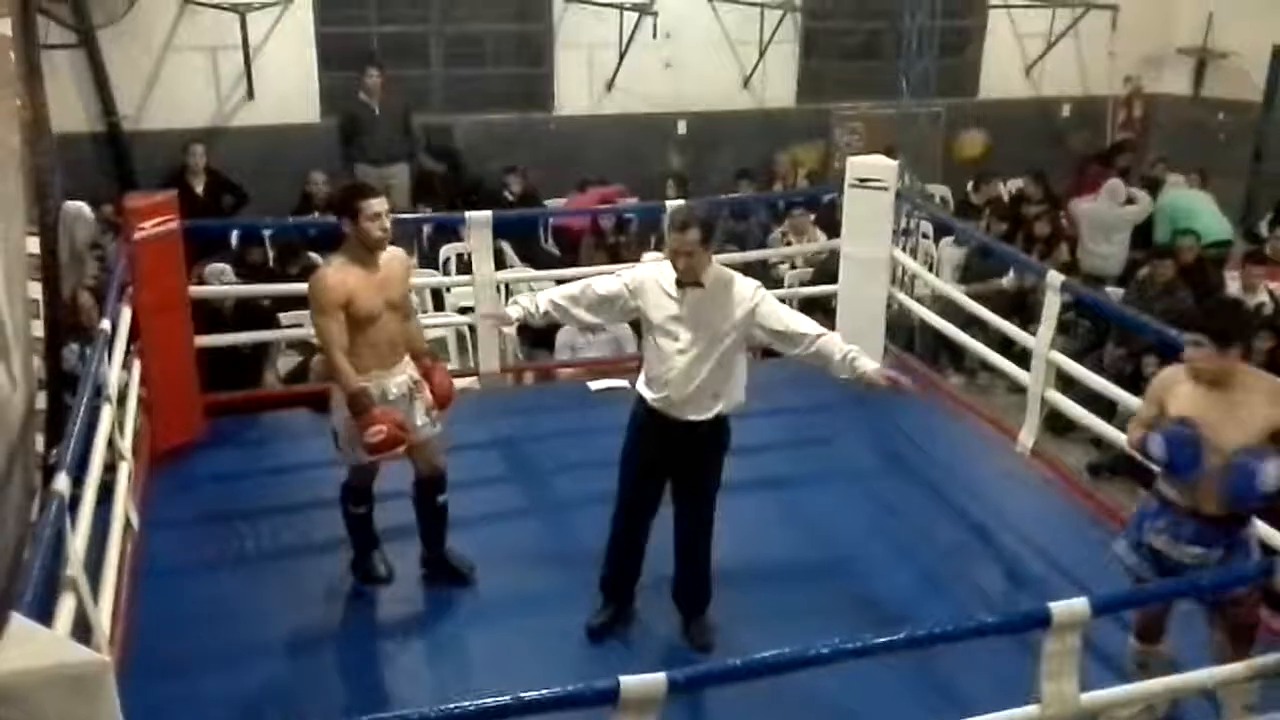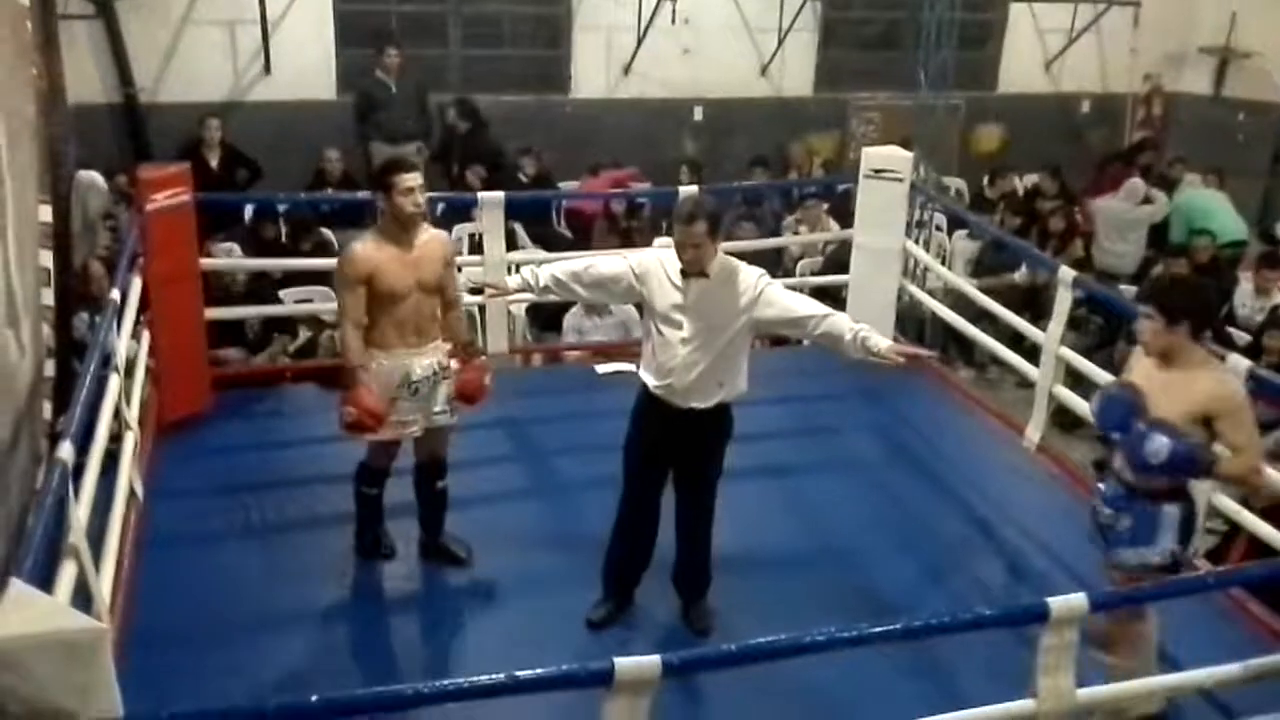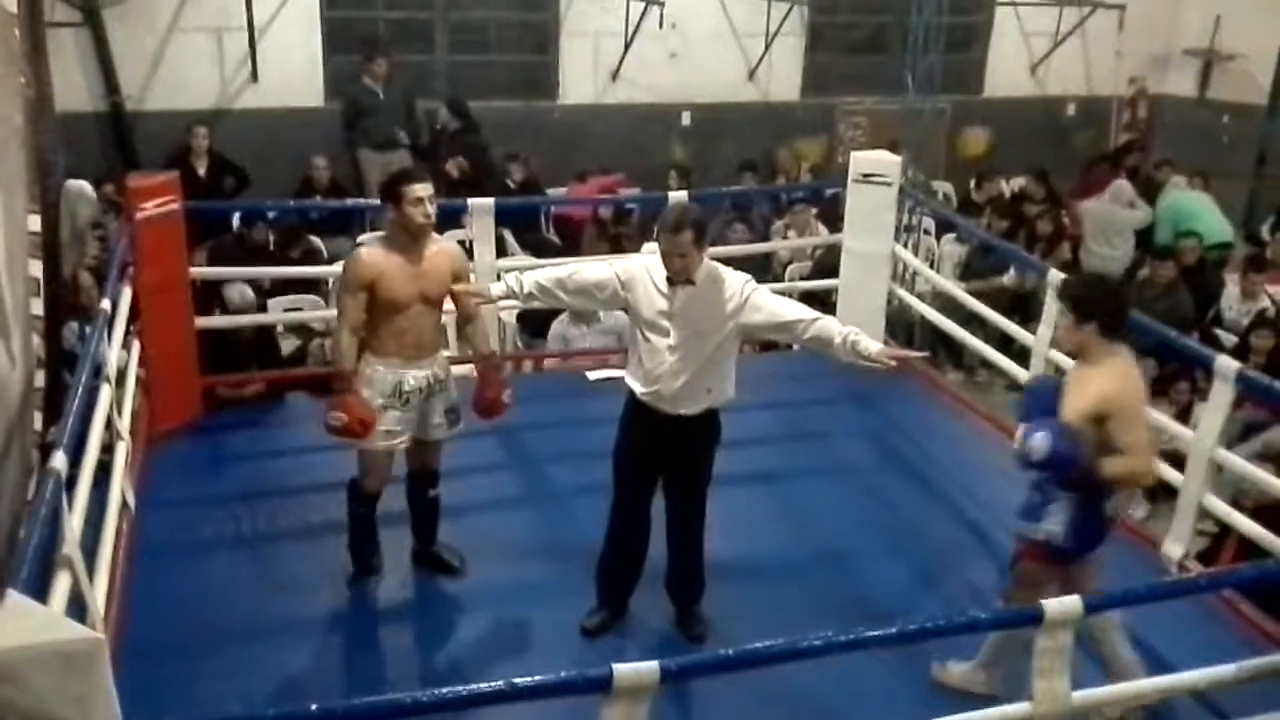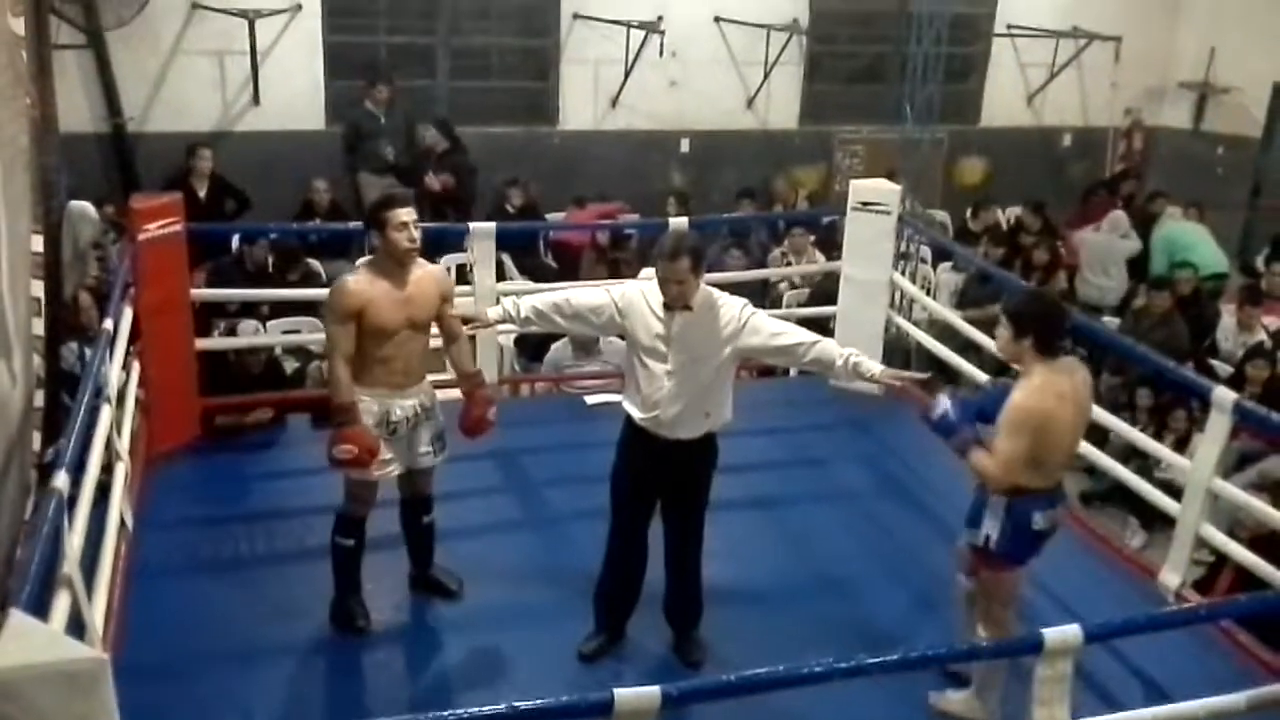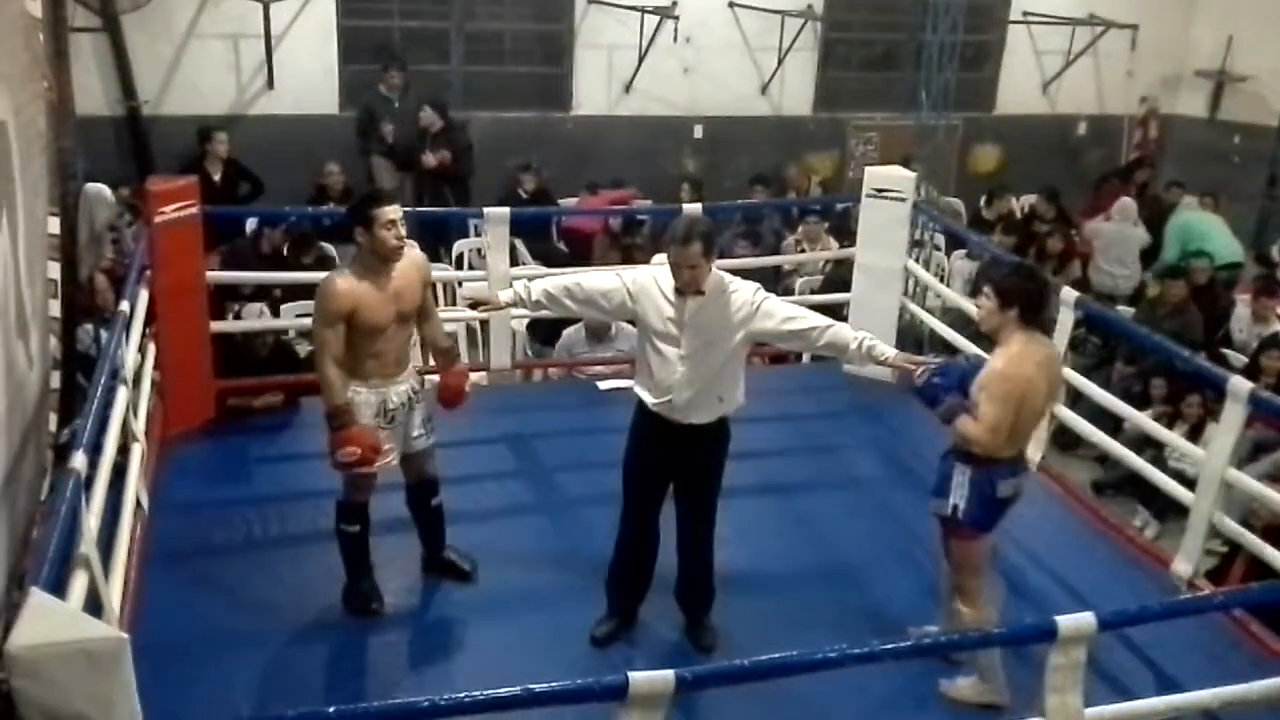
dt=0.3s
person 1, frame 1
left shoulder: (743, 295)
right shoulder: (645, 281)
left elbow: (801, 331)
right elbow: (584, 295)
left wrist: (864, 364)
right wrist: (522, 308)
left hip: (706, 428)
right hip: (651, 419)
left knee: (695, 525)
right knee: (629, 515)
left ankle: (693, 612)
right ankle: (616, 602)
person 1, frame 2
left shoulder: (749, 285)
right shoulder: (648, 267)
left elbow: (810, 315)
right elbow: (586, 273)
left wrist: (876, 343)
right wrist: (519, 281)
left hip: (708, 417)
right hip: (654, 407)
left knee: (696, 513)
right knee: (636, 505)
left ankle: (694, 596)
right ankle: (617, 591)
person 1, frame 3
left shoulder: (735, 290)
right shoulder: (633, 274)
left elbow: (799, 319)
right elbow: (570, 280)
left wrist: (866, 346)
right wrist: (501, 288)
left hip: (697, 423)
right hip: (642, 414)
left knee: (687, 519)
right knee: (626, 512)
left ankle: (687, 603)
right ankle: (611, 599)
person 1, frame 4
left shoulder: (733, 316)
right shoulder: (630, 299)
left elbow: (797, 342)
right elbow: (567, 305)
left wrist: (867, 368)
right wrist: (498, 312)
left hip: (694, 448)
right hip: (639, 439)
left knee: (685, 543)
right knee: (625, 536)
left ankle: (685, 629)
right ankle: (609, 623)
person 1, frame 5
left shoulder: (745, 300)
right shoulder: (641, 284)
left elbow: (810, 326)
right elbow: (578, 287)
left wrist: (881, 352)
right wrist: (512, 295)
left hip: (707, 432)
right hip: (652, 423)
left knee: (697, 528)
right knee: (636, 521)
left ankle: (697, 613)
right ankle: (621, 608)
person 2, frame 1
right shoulder: (1170, 381)
right elbow: (1134, 429)
right wrist: (1157, 446)
left hip: (1223, 538)
right hip: (1159, 522)
left knee: (1235, 647)
right knee: (1146, 626)
person 2, frame 2
left shoulder: (1219, 389)
right shoulder: (1142, 356)
left elbow: (1250, 470)
left wrist: (1190, 458)
right wrist: (1110, 410)
left hip: (1156, 514)
right hip: (1117, 494)
left knee: (1110, 626)
right knee: (1123, 610)
person 2, frame 3
left shoulder: (1119, 387)
right shoulder: (1104, 359)
left elbow: (1144, 470)
left wrist: (1080, 461)
right wrist: (1050, 403)
left hip: (1074, 504)
right hip: (1077, 497)
left knee: (1021, 592)
right knee: (1082, 590)
left ankle: (985, 673)
right ankle: (1131, 680)
person 2, frame 4
left shoulder: (1030, 400)
right shoulder: (1075, 372)
left elbow: (998, 476)
left wrist: (958, 432)
right wrist: (1000, 405)
left hip: (1014, 509)
right hip: (1045, 498)
left knee: (993, 608)
right knee: (972, 575)
person 2, frame 5
left shoulder: (1008, 366)
right shoulder: (1044, 350)
left elbow: (983, 439)
left wrist: (945, 399)
right wrist: (970, 387)
left hip: (976, 475)
right hip: (1006, 470)
left knee: (969, 582)
right knee: (959, 558)
left ankle: (990, 683)
right ankle: (953, 632)
person 3, frame 1
left shoulder: (398, 259)
right shoulder: (330, 282)
right elbow: (334, 353)
left wrist: (428, 364)
right wrist: (364, 406)
left hip: (405, 378)
right hip: (363, 388)
left knee: (432, 468)
right knee: (362, 477)
left ankle: (435, 555)
right ankle: (366, 553)
person 3, frame 2
left shoulder: (440, 243)
right shoulder: (360, 256)
right elbow: (350, 325)
left wrist: (469, 356)
right wrist: (357, 381)
left hip: (435, 360)
right hip: (386, 366)
left knee: (434, 458)
right knee: (381, 458)
left ankle: (433, 536)
right ankle: (369, 529)
person 3, frame 3
left shoulder: (451, 255)
right shoulder: (365, 262)
left elbow: (469, 317)
right elbow: (348, 329)
left wrist: (488, 369)
right wrist: (346, 387)
left hip: (433, 372)
right hip: (383, 376)
left knee: (427, 467)
right knee: (373, 477)
left ankle: (425, 545)
right ankle: (364, 543)
person 3, frame 4
left shoulder: (437, 279)
right shoulder: (351, 290)
left elbow: (455, 338)
right elbow: (339, 360)
left wrist: (474, 388)
right wrist: (346, 419)
left hip: (419, 399)
right hip: (370, 405)
left knee: (420, 492)
right knee: (358, 505)
left ankle: (423, 569)
right ankle: (346, 594)
person 3, frame 5
left shoulder: (417, 263)
right shoulder: (339, 290)
right elbow: (327, 362)
left wrist: (447, 360)
right wrist: (342, 421)
left hip: (406, 385)
right hip: (363, 396)
left knee: (425, 476)
right knee: (358, 491)
left ankle: (436, 553)
right ankle: (359, 579)
